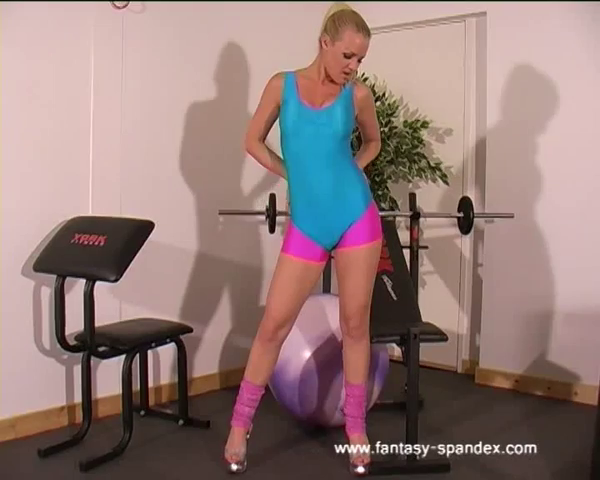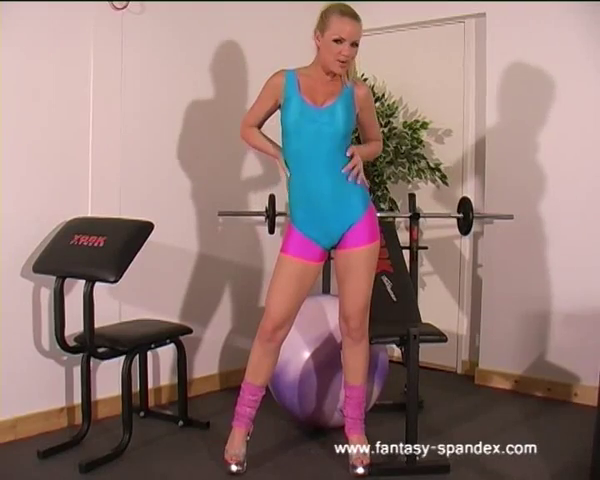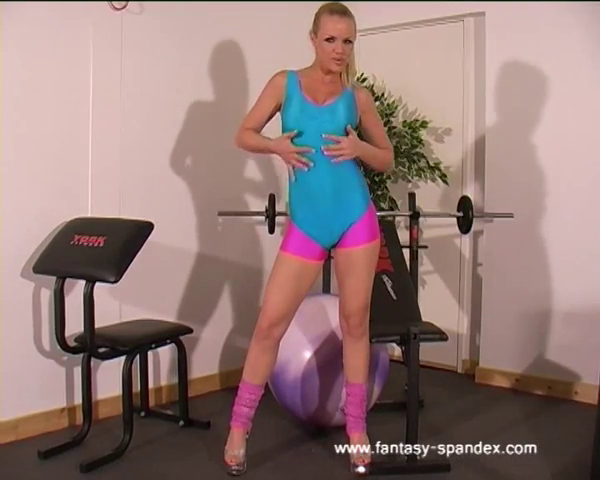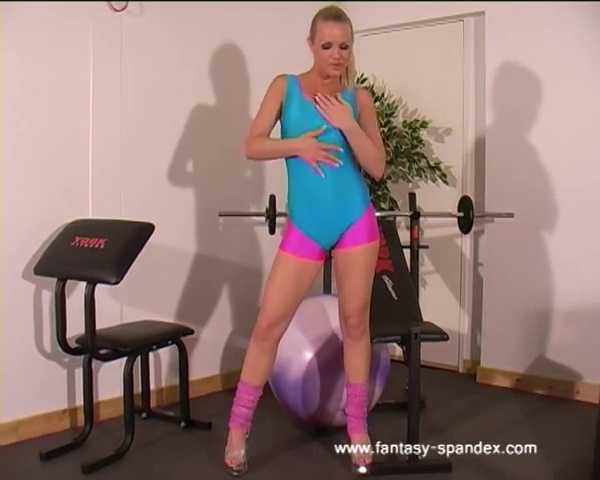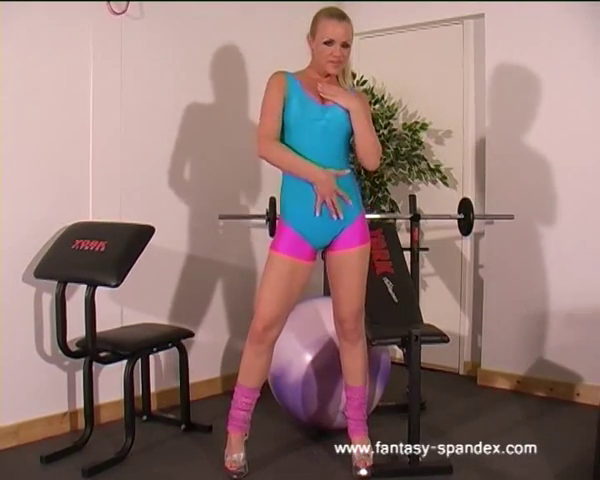
dt=0.5s
person 1, frame 1
left shoulder: (358, 95)
right shoulder: (282, 85)
right elbow: (253, 141)
left wrist: (350, 171)
right wrist: (295, 175)
left hip: (356, 216)
right hip: (306, 223)
left knee: (355, 324)
right knee: (273, 323)
left ankle: (356, 428)
right ankle: (240, 424)
person 1, frame 2
left shoulder: (358, 94)
right shoulder: (283, 83)
left elbow: (376, 142)
right elbow: (248, 127)
left wrist: (360, 153)
right wrist: (282, 155)
left hip: (355, 218)
right hip: (305, 224)
left knee: (355, 326)
right knee: (272, 325)
left ankle: (355, 429)
right ankle: (240, 426)
person 1, frame 3
left shoulder: (358, 96)
right shoulder: (284, 83)
left elbow: (387, 157)
right elbow: (244, 134)
left wrist: (358, 148)
right wrist: (276, 146)
left hip: (355, 217)
right hip: (305, 223)
left knee: (355, 324)
right knee: (269, 323)
left ankle: (356, 428)
right ankle: (239, 426)
person 1, frame 4
left shoulder: (359, 99)
right shoulder: (285, 87)
left elbow: (377, 168)
right elbow: (252, 146)
left wrist: (346, 123)
right wrist: (298, 144)
left hip: (355, 219)
right hip: (305, 224)
left knee: (355, 323)
right knee: (268, 324)
left ankle: (357, 429)
right ankle: (238, 427)
person 1, frame 5
left shoulder: (354, 98)
right shoulder: (283, 83)
left elbow: (371, 159)
right elbow: (266, 145)
left wrist: (353, 106)
right wrist: (317, 176)
left hip: (348, 221)
right hip: (298, 222)
left knee: (350, 326)
right knee: (263, 326)
left ankle: (358, 431)
right ankle: (237, 430)
